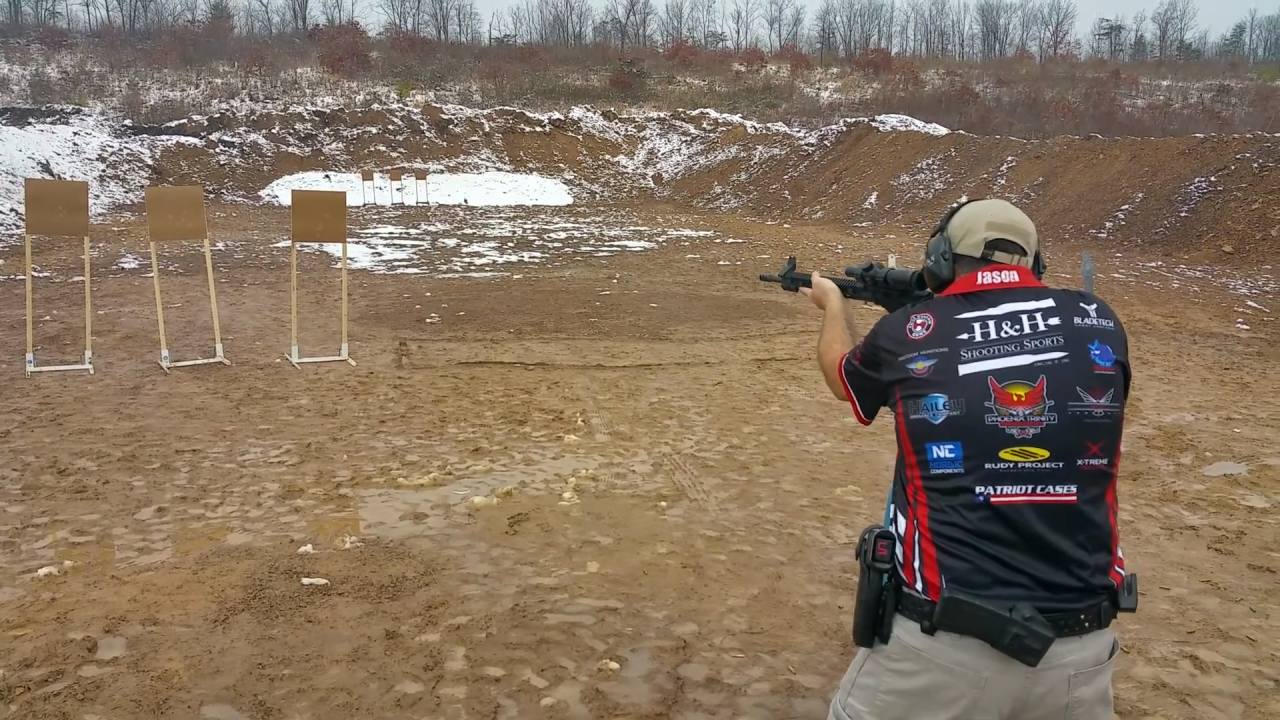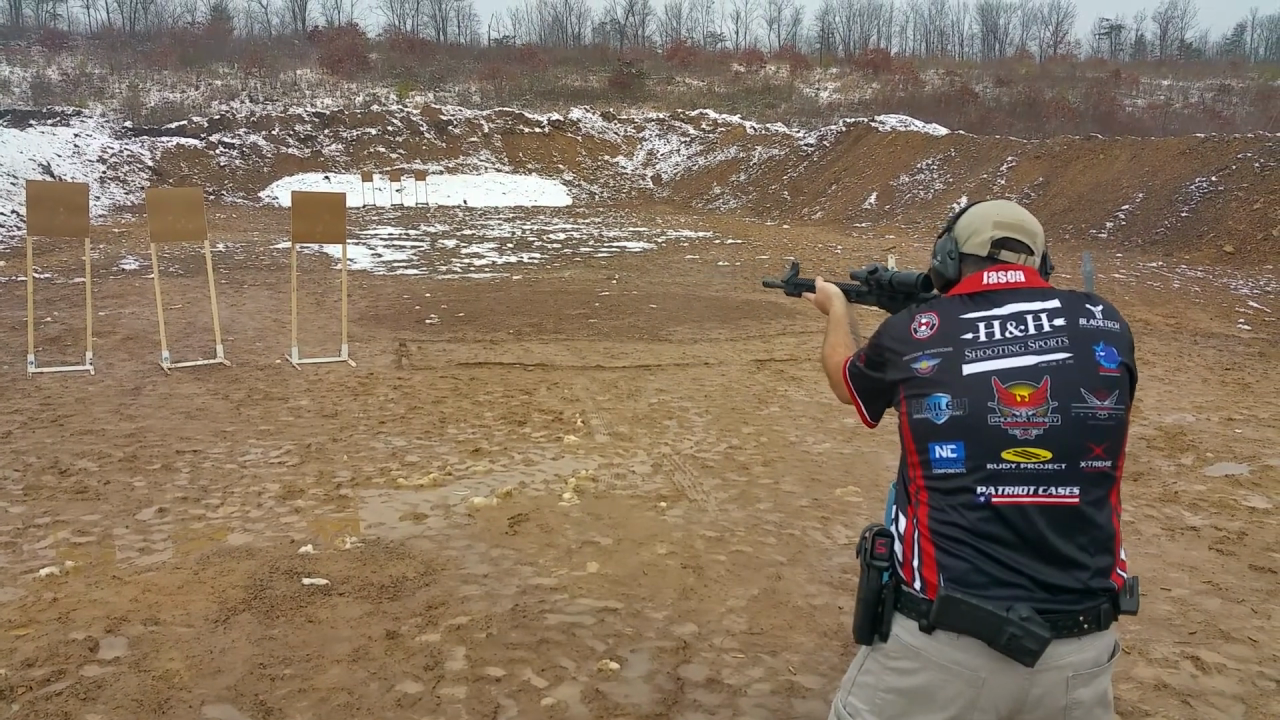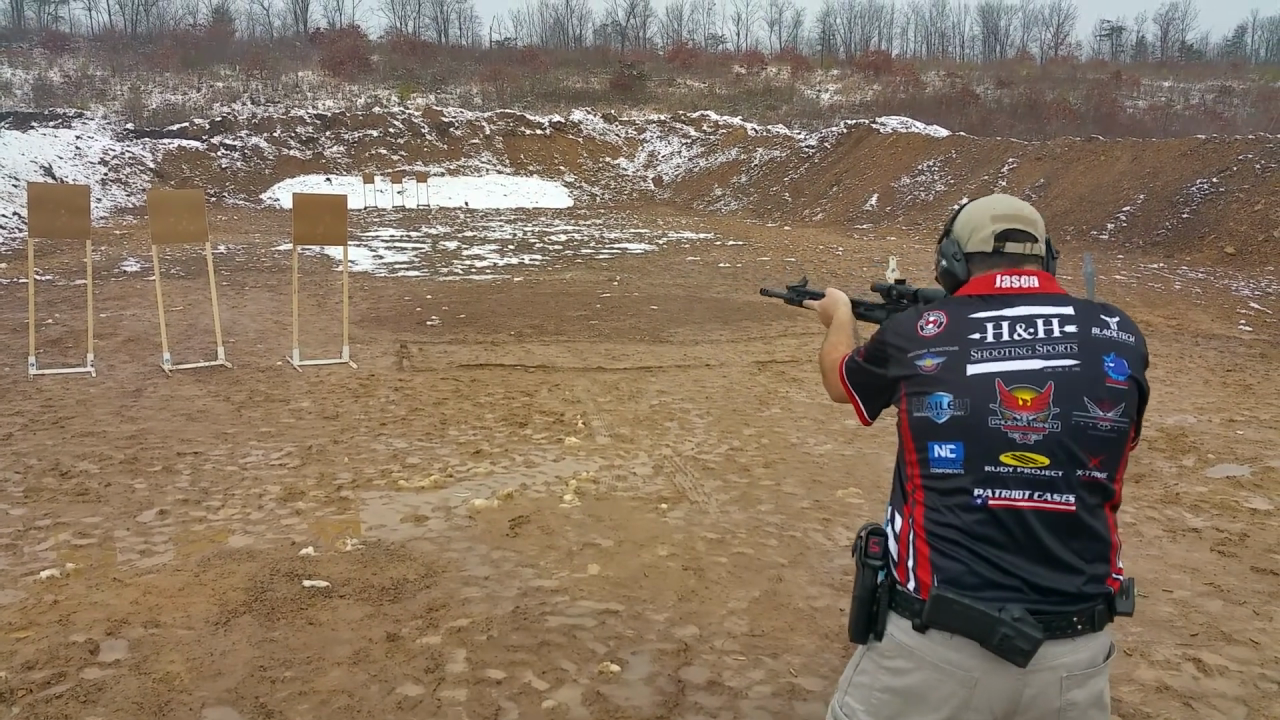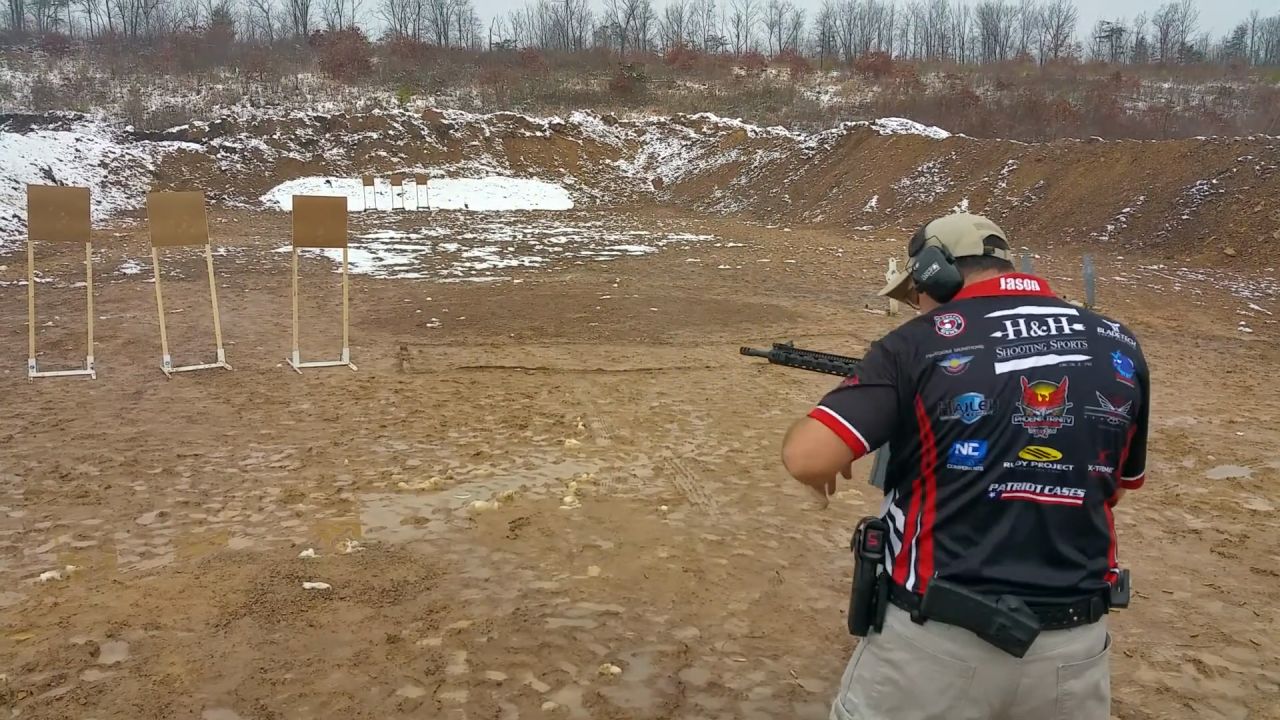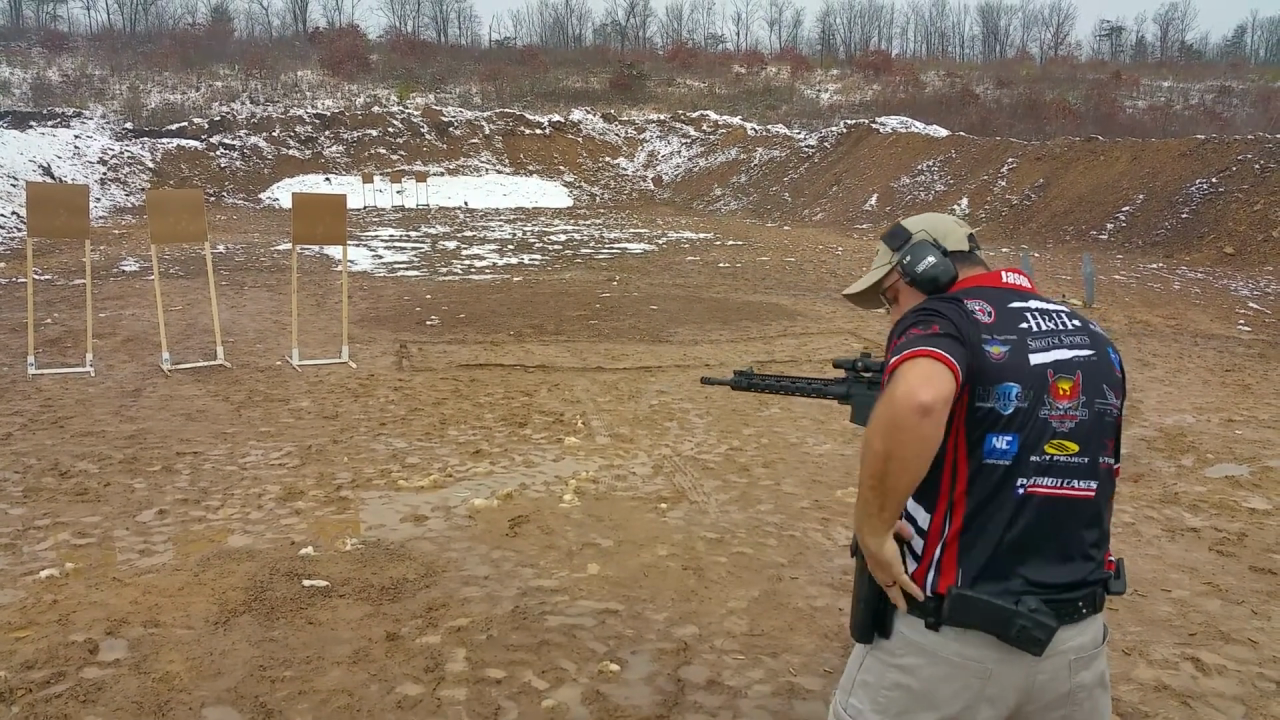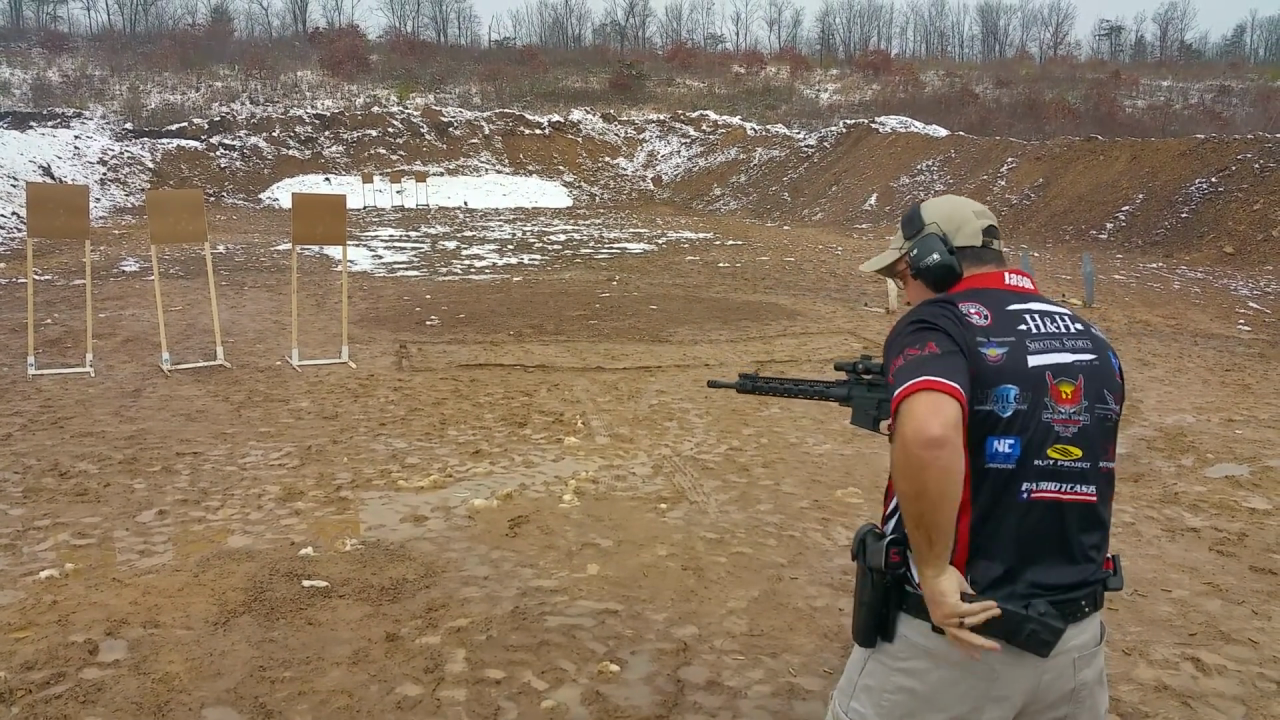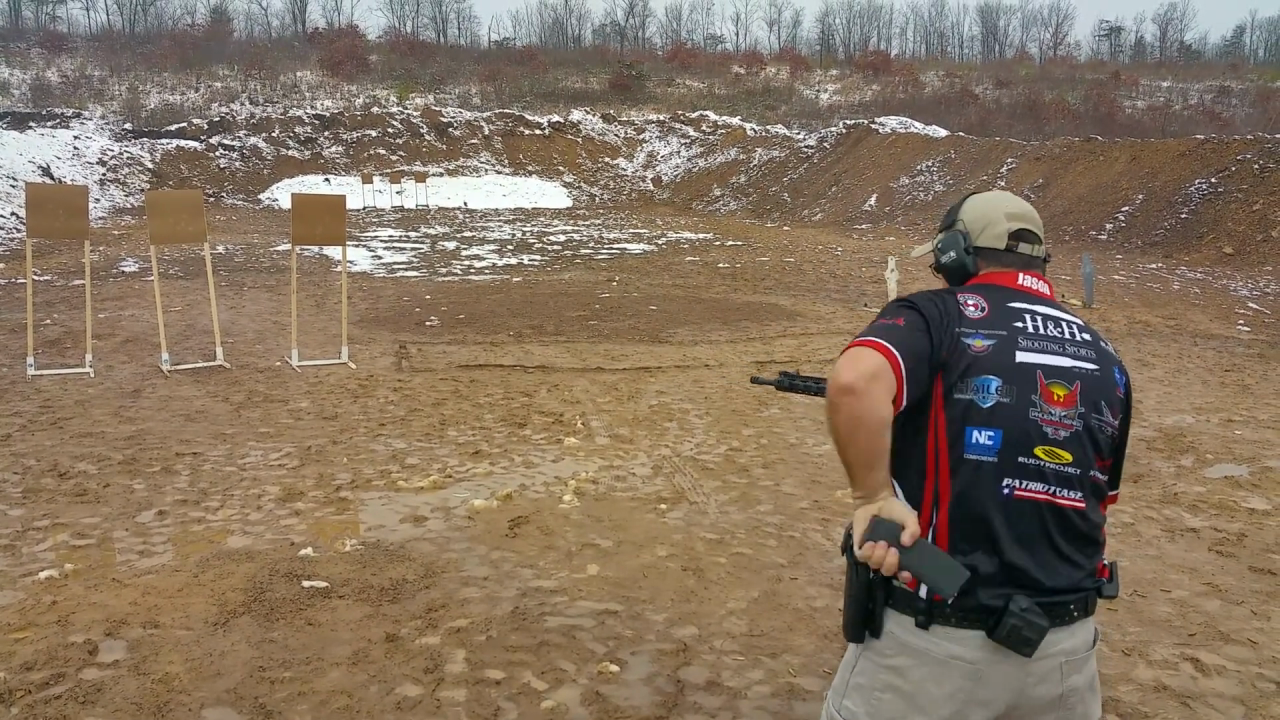
dt=0.4s
person 1, frame 1
left shoulder: (908, 333)
right shoulder: (1098, 324)
left elbow: (843, 378)
left wrist: (832, 302)
left hip: (941, 644)
right hip: (1077, 650)
person 1, frame 2
left shoulder: (913, 333)
right shoulder: (1103, 325)
left elbow: (847, 379)
left wrist: (836, 307)
left hip: (940, 643)
right hip: (1079, 650)
person 1, frame 3
left shoulder: (915, 333)
right shoulder: (1118, 336)
left elbow: (840, 381)
left wrist: (839, 315)
left hip: (932, 645)
right hip: (1071, 654)
person 1, frame 4
left shoulder: (920, 342)
right shoulder: (1117, 344)
left elbow: (804, 457)
left wrist: (826, 468)
left hip: (934, 639)
right hip: (1069, 644)
person 1, frame 5
left shoulder: (939, 319)
right shoulder: (1094, 340)
left elbow: (918, 401)
left wrist: (871, 527)
left hip: (942, 637)
right hip: (1072, 638)
person 1, frame 6
left shoulder: (937, 324)
right shoulder: (1093, 342)
left elbow: (928, 434)
left wrist: (934, 570)
left hip: (943, 632)
right hip: (1071, 636)
person 1, frame 7
left shoulder: (941, 315)
right shoulder: (1098, 355)
left elbow: (855, 382)
left wrist: (873, 496)
left hip: (933, 638)
right hip: (1061, 639)
